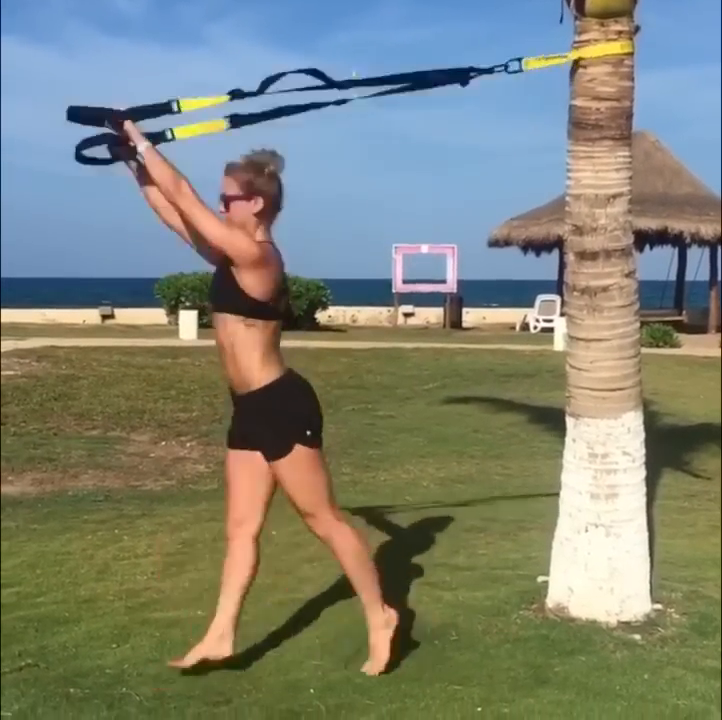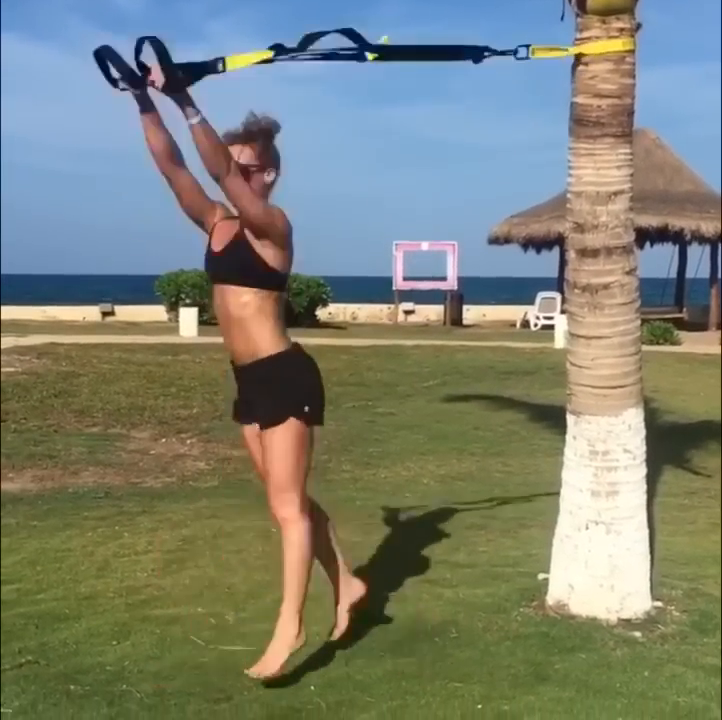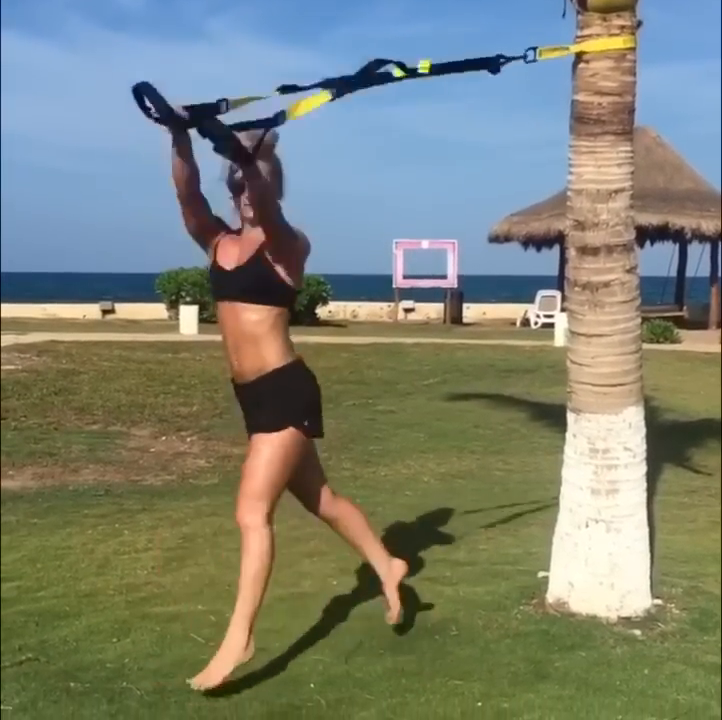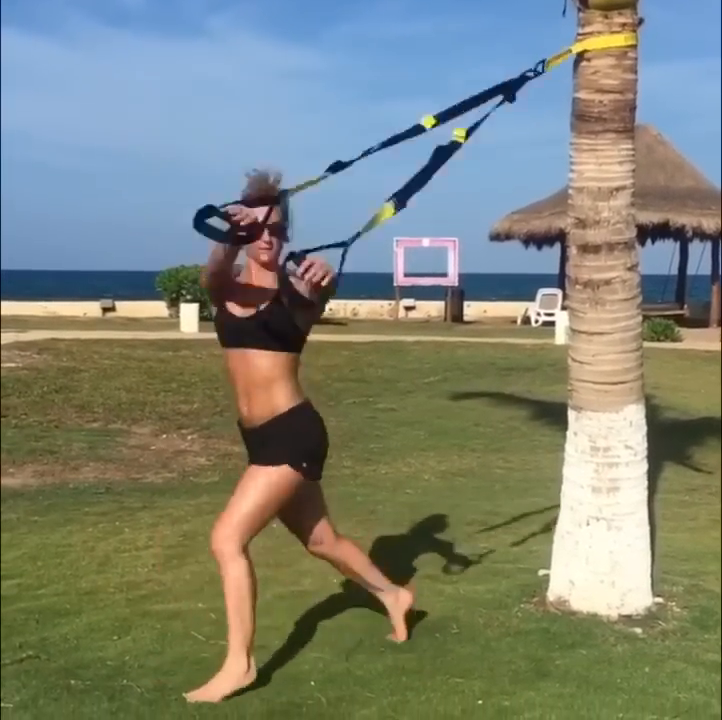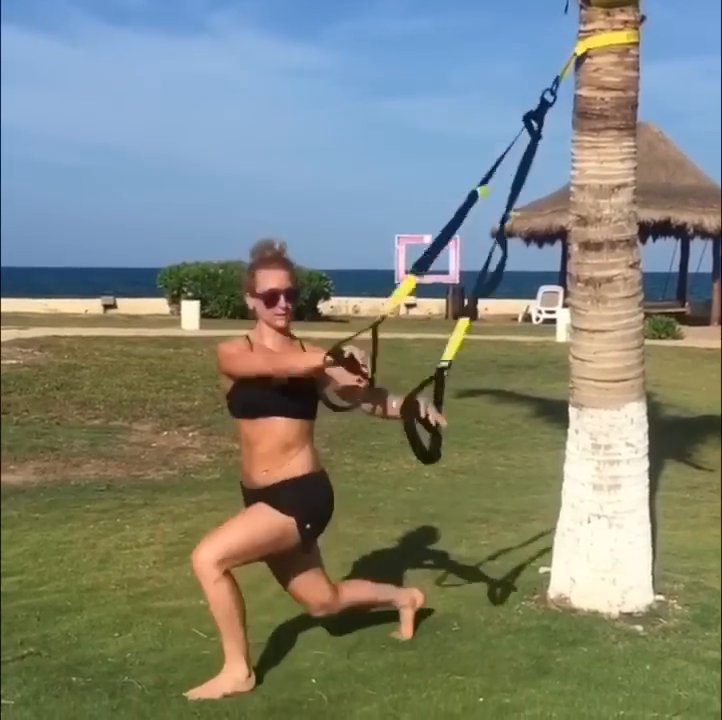
dt=0.1s
person 1, frame 1
left shoulder: (254, 253)
right shoulder: (239, 257)
left elbow: (187, 200)
right elbow: (181, 215)
left wrist: (138, 141)
right wrist: (141, 173)
left hip: (281, 406)
right hip: (252, 409)
left knee: (322, 519)
right knee: (242, 528)
left ankle: (379, 615)
right ankle: (220, 635)
person 1, frame 2
left shoulder: (272, 225)
right shoulder: (221, 222)
left elbow: (227, 172)
right elbow: (174, 169)
left wrist: (183, 100)
right wrist: (146, 106)
left hip: (284, 377)
right hip: (253, 382)
left knee: (287, 506)
right knee: (288, 499)
left ankle: (289, 629)
right ankle: (344, 581)
person 1, frame 3
left shoulder: (287, 246)
right shoulder: (218, 242)
left elbow: (268, 209)
right elbow: (188, 199)
left wrist: (252, 162)
right wrist: (181, 143)
left hip: (285, 396)
right hip: (253, 398)
left knee: (251, 512)
right knee: (320, 500)
left ankle: (238, 641)
right ankle: (386, 567)
person 1, frame 4
left shoulder: (296, 288)
right shoulder: (224, 288)
left elbow: (315, 300)
right elbow: (216, 269)
left wrist: (319, 282)
right wrist: (235, 230)
left hip: (295, 434)
right hip: (257, 440)
left knee: (227, 537)
right knee: (320, 540)
left ankle: (239, 664)
right ankle: (394, 598)
person 1, frame 5
left shoulder: (313, 356)
right shoulder: (233, 352)
left elbow: (360, 395)
right elbow: (274, 365)
left wrist: (411, 407)
right wrist: (329, 360)
left hip: (302, 494)
right hip: (261, 498)
left knee: (208, 557)
right knee: (323, 602)
left ankle: (236, 670)
right ankle: (404, 599)
